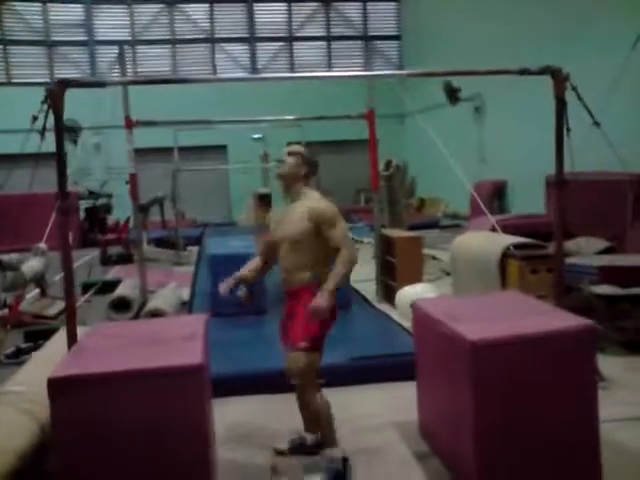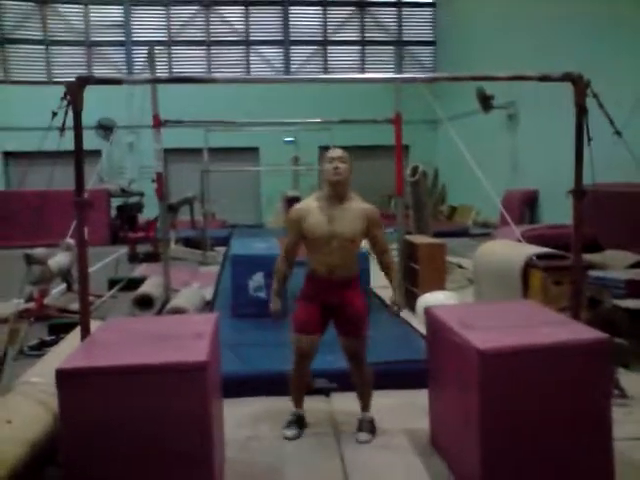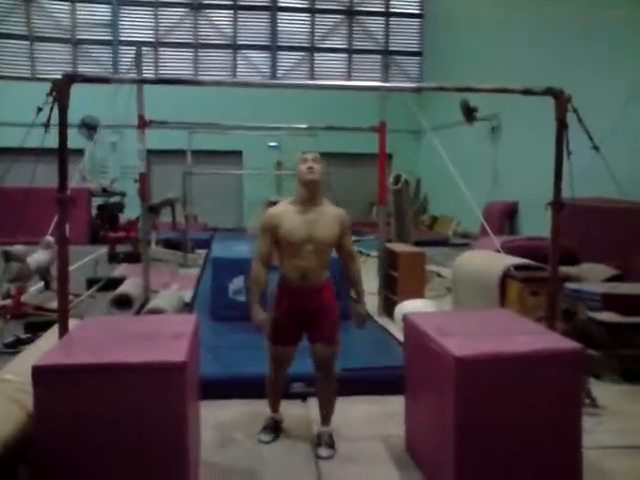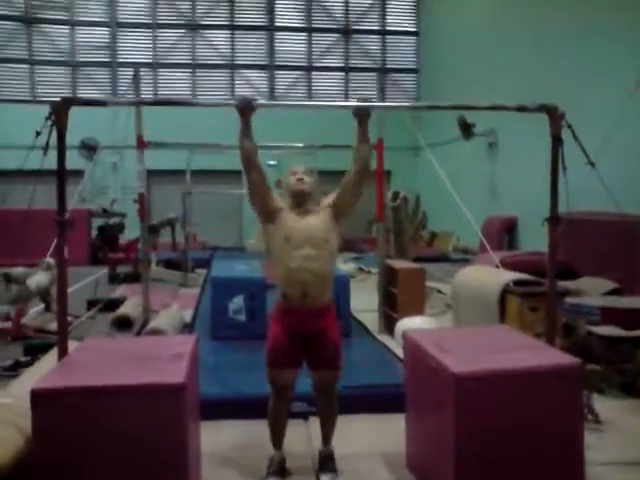
dt=1s
person 1, frame 1
left shoulder: (320, 208)
right shoulder: (281, 214)
left elbow: (346, 252)
right elbow: (264, 258)
left wrist: (327, 293)
right wrist: (235, 279)
left hip: (313, 299)
right hip: (292, 297)
left knee: (301, 375)
right knee: (300, 374)
left ankle: (332, 451)
right ankle: (312, 436)
person 1, frame 2
left shoulder: (367, 212)
right shoulder: (302, 211)
left elbow: (383, 251)
right elbow: (286, 256)
left wrist: (395, 289)
right wrist: (275, 294)
left hip: (349, 289)
right hip: (314, 288)
left knee: (356, 356)
right knee: (302, 356)
left ankle: (365, 415)
right ankle: (297, 413)
person 1, frame 3
left shoulder: (338, 217)
right shoulder: (275, 216)
left elbow: (349, 260)
right elbow: (260, 261)
left wrist: (358, 299)
right wrist: (256, 304)
left hip: (322, 297)
right hip: (288, 295)
left knee: (325, 366)
right knee: (278, 364)
left ankle: (325, 430)
right ankle: (274, 416)
person 1, frame 4
left shoulder: (331, 213)
right shoulder: (273, 214)
left elbow: (359, 171)
right elbow: (252, 168)
left wrist: (362, 127)
right wrist: (245, 122)
left hip: (323, 317)
right hip: (286, 317)
left knee: (326, 389)
right knee: (280, 390)
